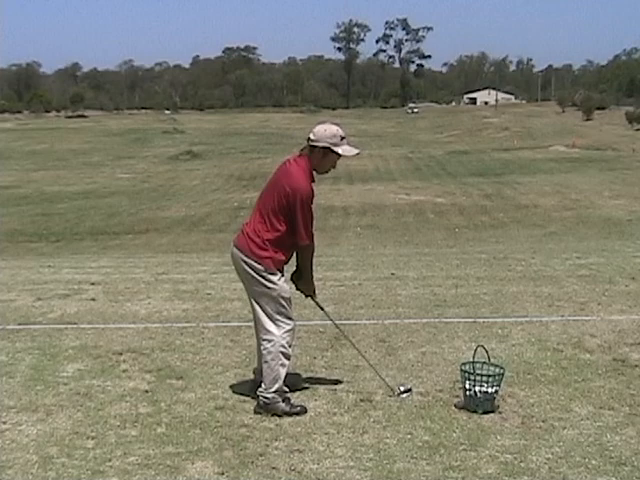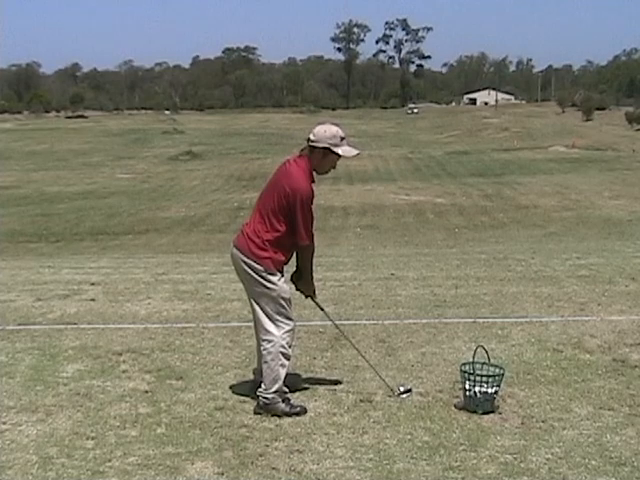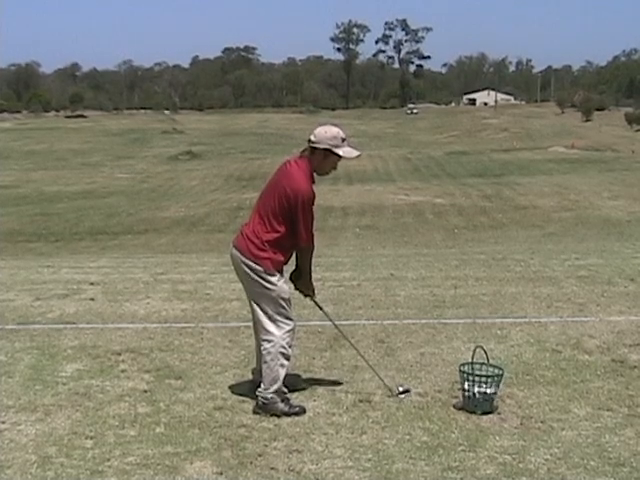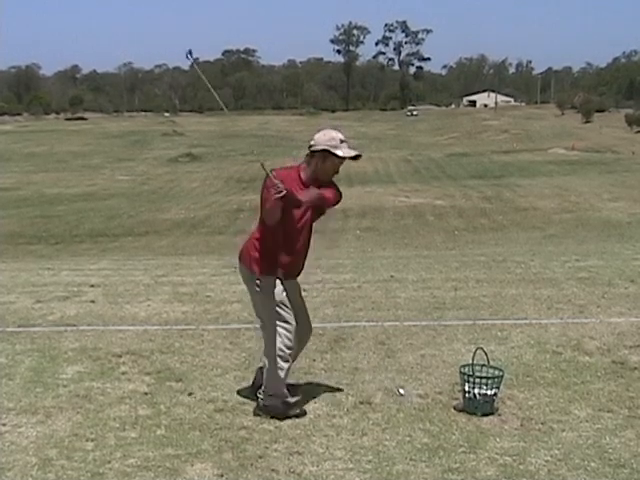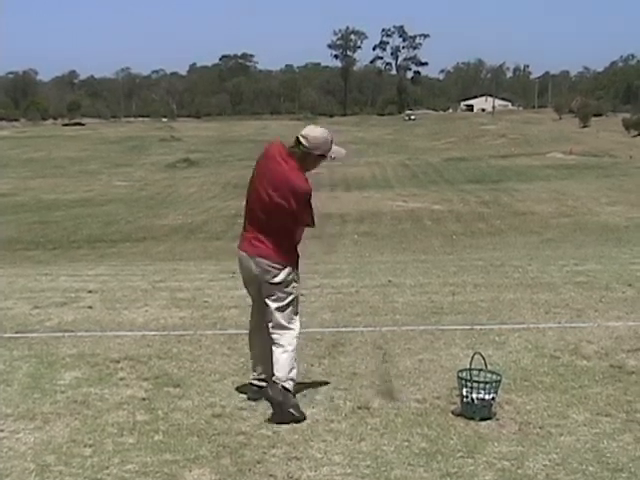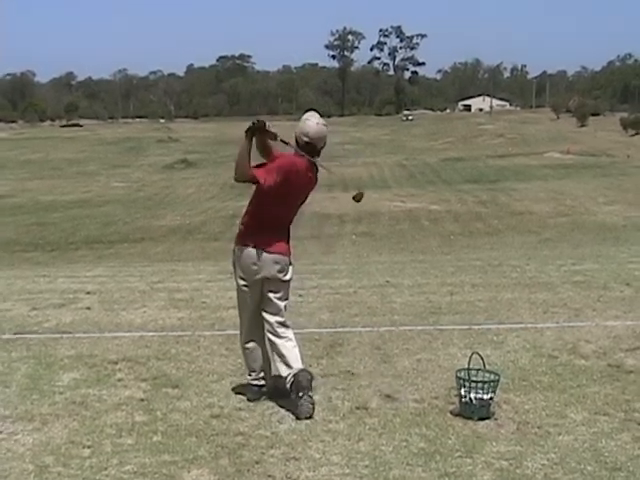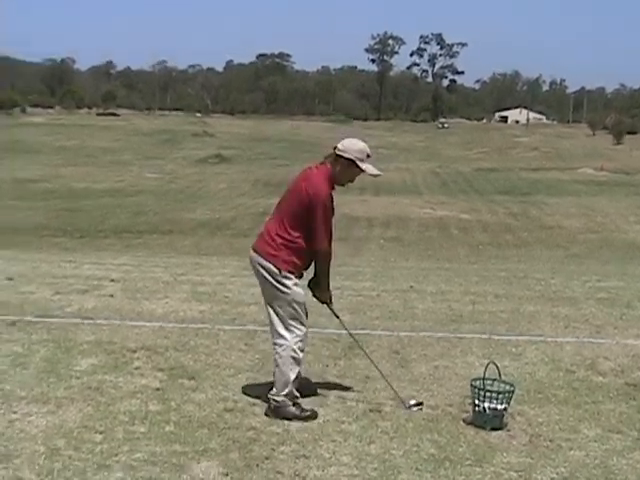
dt=0.7s
person 1, frame 1
left shoulder: (293, 165)
right shoulder: (301, 186)
right elbow: (304, 239)
left wrist: (299, 270)
right wrist: (306, 278)
left hip: (245, 248)
right hip: (260, 259)
left knee: (269, 323)
right knee: (280, 328)
left ankle: (265, 378)
right ankle: (270, 397)
person 1, frame 2
left shoulder: (293, 166)
right shoulder: (301, 186)
right elbow: (305, 240)
left wrist: (299, 272)
right wrist: (306, 278)
left hip: (246, 249)
right hip: (260, 260)
left knee: (268, 324)
right knee: (280, 328)
left ankle: (265, 378)
right ankle: (270, 397)
person 1, frame 3
left shoulder: (293, 166)
right shoulder: (302, 187)
right elbow: (305, 240)
left wrist: (299, 270)
right wrist: (305, 277)
left hip: (245, 250)
right hip: (260, 260)
left knee: (267, 323)
right knee: (280, 327)
left ankle: (264, 378)
right ankle: (269, 396)
person 1, frame 4
left shoulder: (331, 192)
right shoulder: (278, 178)
left elbow: (313, 197)
right elbow: (269, 219)
left wrist: (292, 197)
right wrist: (276, 198)
left hip: (288, 270)
right hip: (261, 266)
left knee: (301, 330)
right knee: (283, 332)
left ankle: (266, 381)
right ankle: (269, 399)
person 1, frame 5
left shoulder: (272, 152)
right shoulder: (299, 186)
right elbow: (302, 228)
left hip: (249, 254)
right hip: (275, 261)
left knee: (262, 321)
right knee: (285, 327)
left ankle: (260, 382)
right ankle: (282, 393)
person 1, frame 6
left shoulder: (290, 165)
right shoulder: (310, 172)
left elbow: (242, 175)
right elbow: (269, 158)
left wrist: (249, 137)
right wrist: (261, 137)
left hip: (250, 251)
right hip: (278, 255)
left knee: (250, 323)
right knee: (277, 323)
left ankle: (257, 381)
right ankle: (295, 376)
person 1, frame 7
left shoulder: (313, 174)
right shoulder: (321, 192)
right elbow: (322, 246)
left wrist: (317, 279)
right wrist: (323, 286)
left hip: (266, 254)
right hip: (278, 264)
left knee: (290, 326)
right knee: (293, 332)
left ankle: (286, 380)
right ankle: (281, 400)
